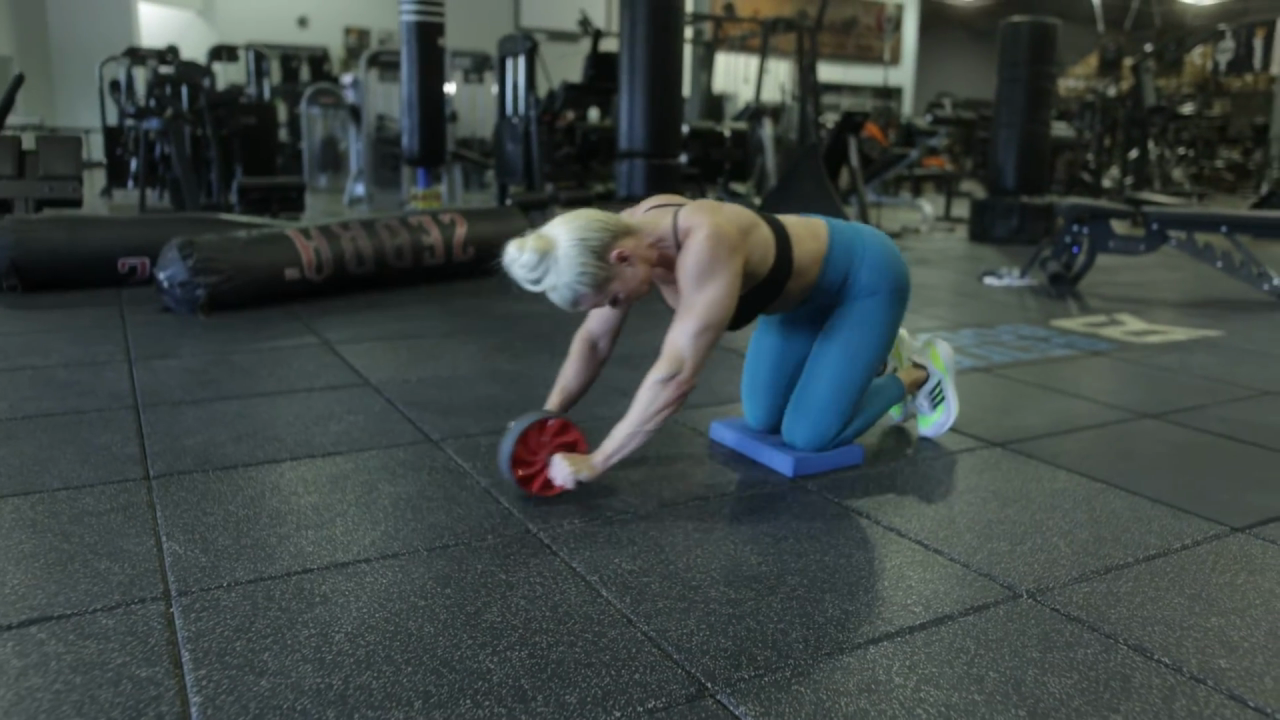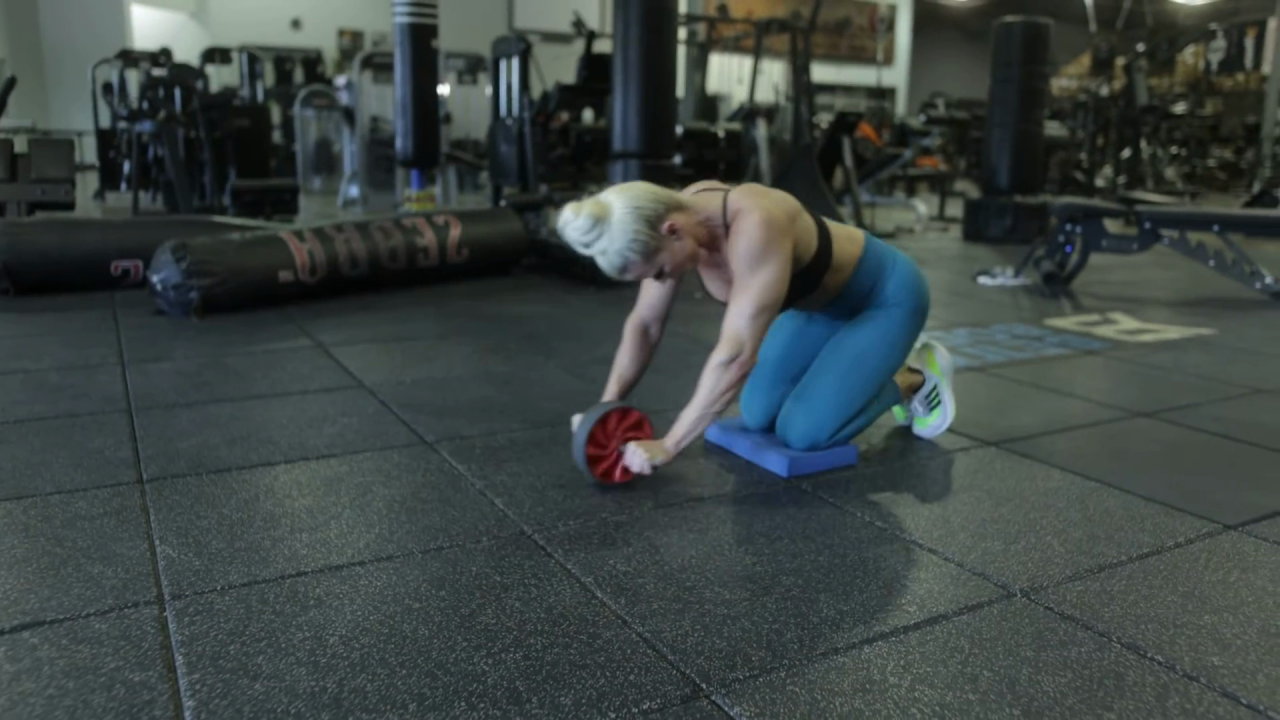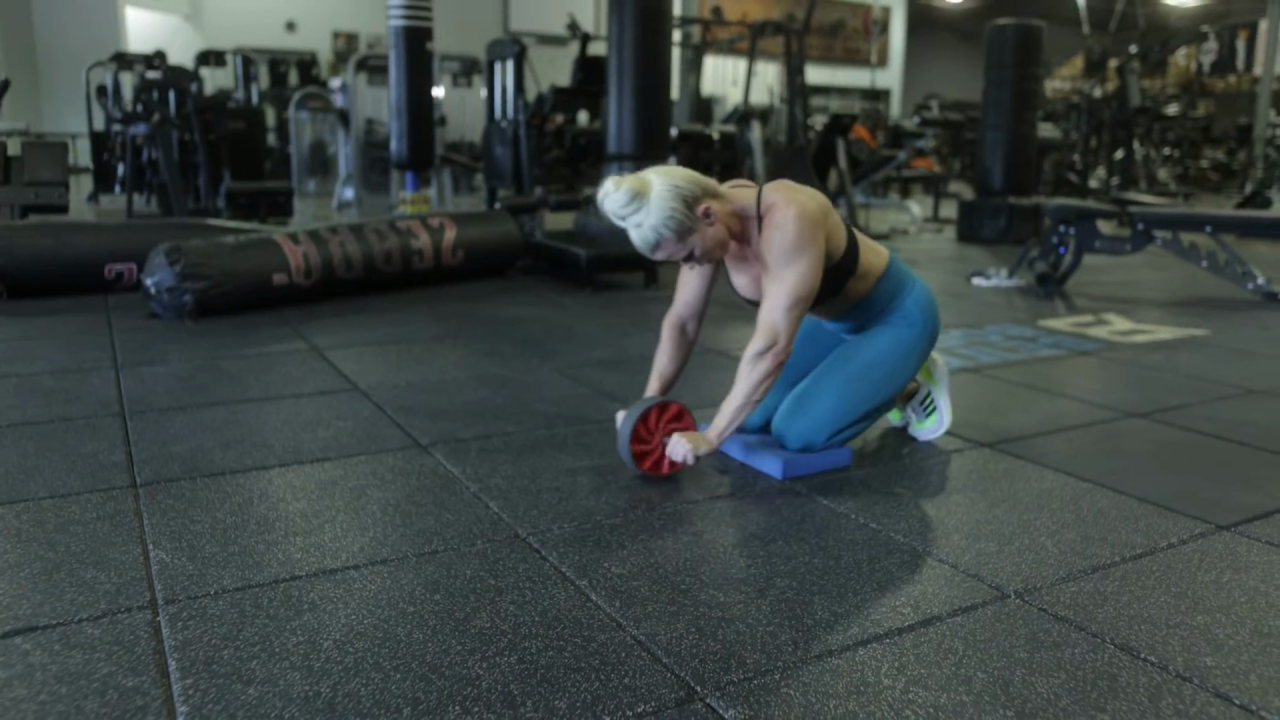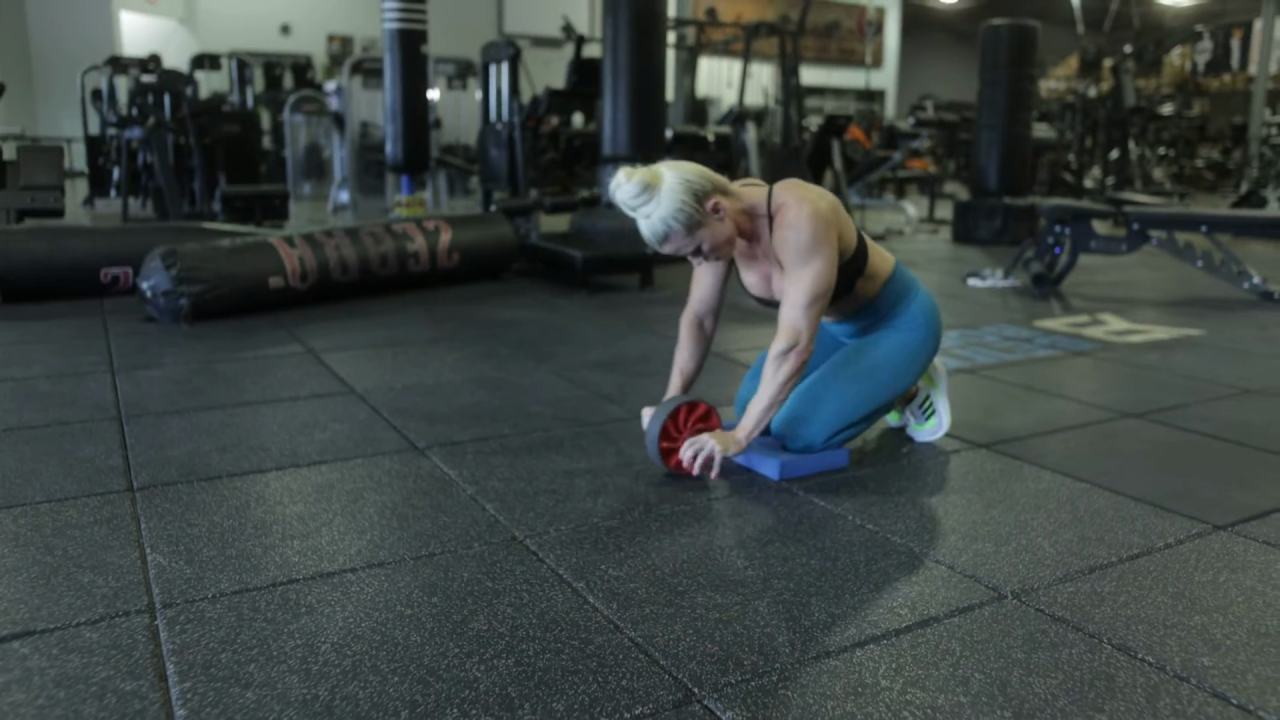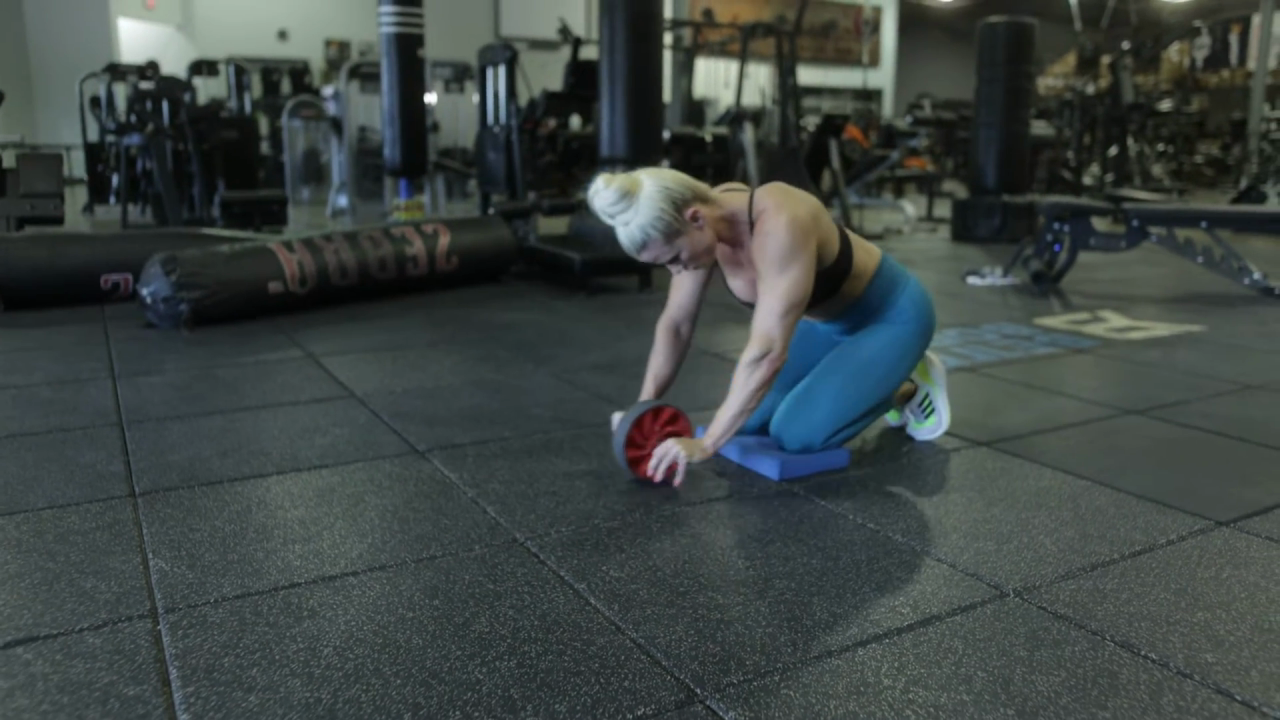
dt=0.2s
person 1, frame 1
left shoulder: (703, 244)
right shoulder: (627, 233)
left elbow: (674, 374)
right elbow: (593, 339)
left wrist: (595, 463)
right wrist: (549, 417)
left hip: (866, 280)
right hip: (807, 285)
left knee: (807, 437)
right knee: (762, 423)
left ankle: (918, 375)
right ankle: (882, 359)
person 1, frame 2
left shoulder: (754, 225)
right shoulder: (676, 216)
left elbow: (734, 355)
right elbow: (643, 324)
left wrist: (668, 446)
right wrist: (607, 407)
left hip: (885, 298)
right hip: (822, 303)
left knee: (802, 434)
right knee: (753, 418)
left ankle: (914, 379)
right ankle: (871, 371)
person 1, frame 3
left shoulder: (789, 219)
right shoulder: (711, 214)
left elbow: (772, 346)
right elbow: (681, 320)
left wrist: (711, 437)
left hip: (897, 318)
left knee: (796, 434)
right knee: (750, 418)
left ankle: (908, 387)
right ankle: (879, 383)
person 1, frame 4
left shoulder: (799, 218)
right shoulder: (721, 215)
left elbow: (794, 345)
right elbow: (698, 318)
left wrist: (738, 437)
right wrist: (671, 401)
left hip: (900, 322)
left knee: (797, 434)
right knee: (754, 410)
left ankle: (907, 390)
right ankle: (880, 381)
person 1, frame 5
left shoulder: (779, 225)
right shoulder: (704, 219)
left elbow: (768, 353)
right elbow: (675, 323)
left wrist: (705, 444)
right wrist: (644, 406)
left hip: (893, 315)
left knee: (796, 436)
right knee: (749, 419)
left ankle: (906, 388)
right ankle: (880, 376)
